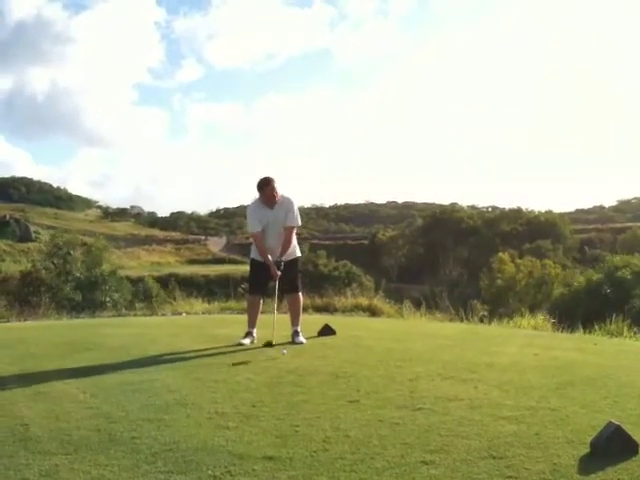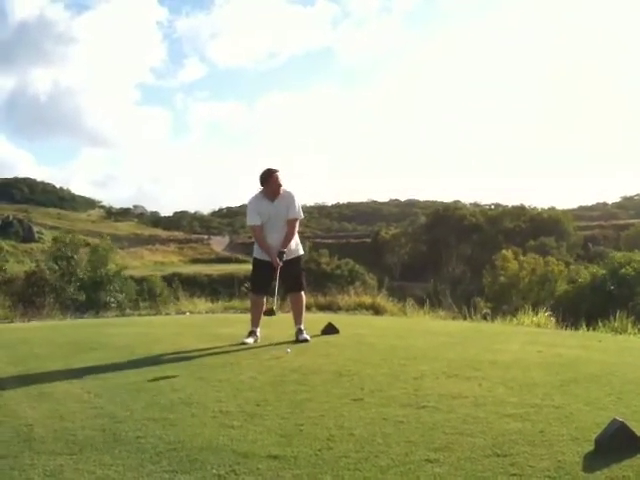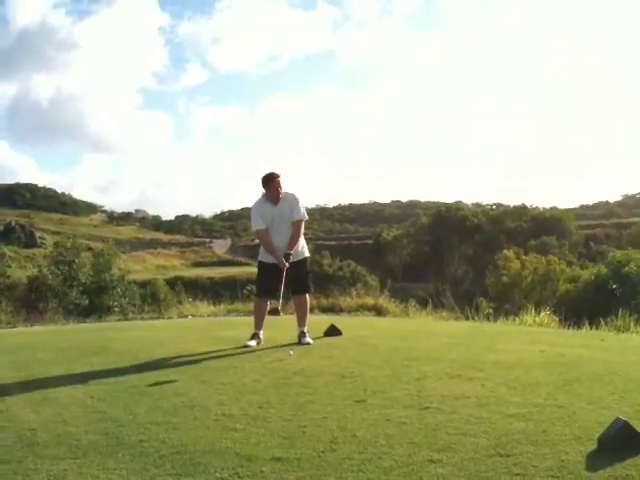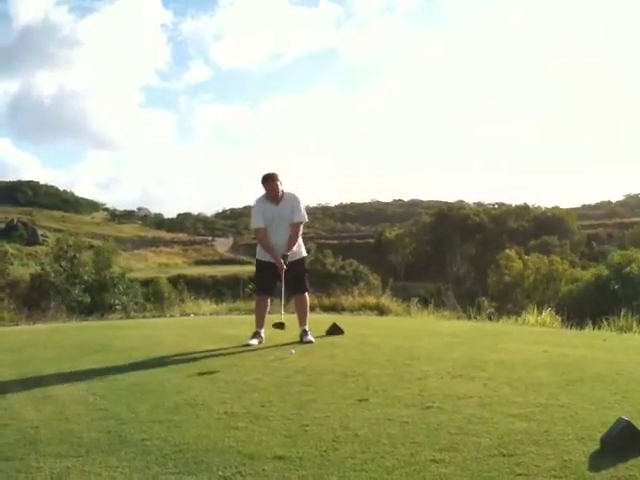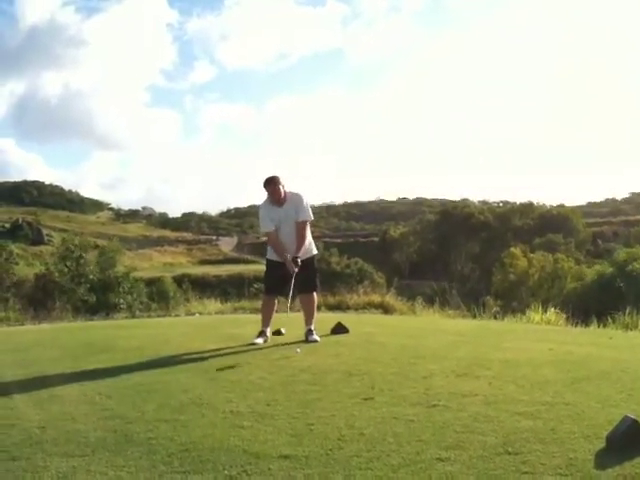
dt=0.4s
person 1, frame 1
left shoulder: (288, 203)
right shoulder: (253, 209)
left elbow: (290, 233)
right elbow: (257, 239)
left wrist: (281, 258)
right wrist: (270, 264)
left hip: (288, 255)
right hip: (261, 257)
left knee: (294, 292)
right knee: (254, 293)
left ankle: (296, 331)
right ankle: (251, 332)
person 1, frame 2
left shoulder: (290, 197)
right shoulder: (254, 203)
left elbow: (293, 226)
right elbow: (257, 233)
left wrist: (283, 250)
right wrist: (271, 255)
left hip: (291, 253)
right hip: (263, 255)
left knee: (297, 290)
right knee: (257, 293)
left ankle: (300, 329)
right ankle: (254, 331)
person 1, frame 3
left shoulder: (293, 200)
right shoulder: (257, 208)
left elbow: (298, 228)
right elbow: (262, 237)
left wrist: (288, 252)
right wrist: (278, 257)
left hip: (296, 256)
right hip: (268, 258)
left knee: (301, 293)
right knee: (262, 296)
left ankle: (303, 332)
right ankle: (257, 333)
person 1, frame 4
left shoulder: (294, 201)
right shoulder: (258, 206)
left elbow: (297, 230)
right elbow: (260, 235)
left wrist: (286, 253)
right wrist: (276, 257)
left hip: (294, 255)
right hip: (266, 257)
left knee: (300, 292)
right knee: (262, 294)
left ankle: (304, 330)
right ankle: (259, 332)
person 1, frame 5
left shoulder: (299, 200)
right shoulder: (264, 209)
left elbow: (302, 229)
right elbow: (272, 238)
left wrist: (296, 255)
right wrist: (286, 260)
left hip: (304, 254)
right hip: (277, 257)
left knee: (308, 291)
right knee: (270, 293)
left ankle: (310, 330)
right ankle: (264, 331)
